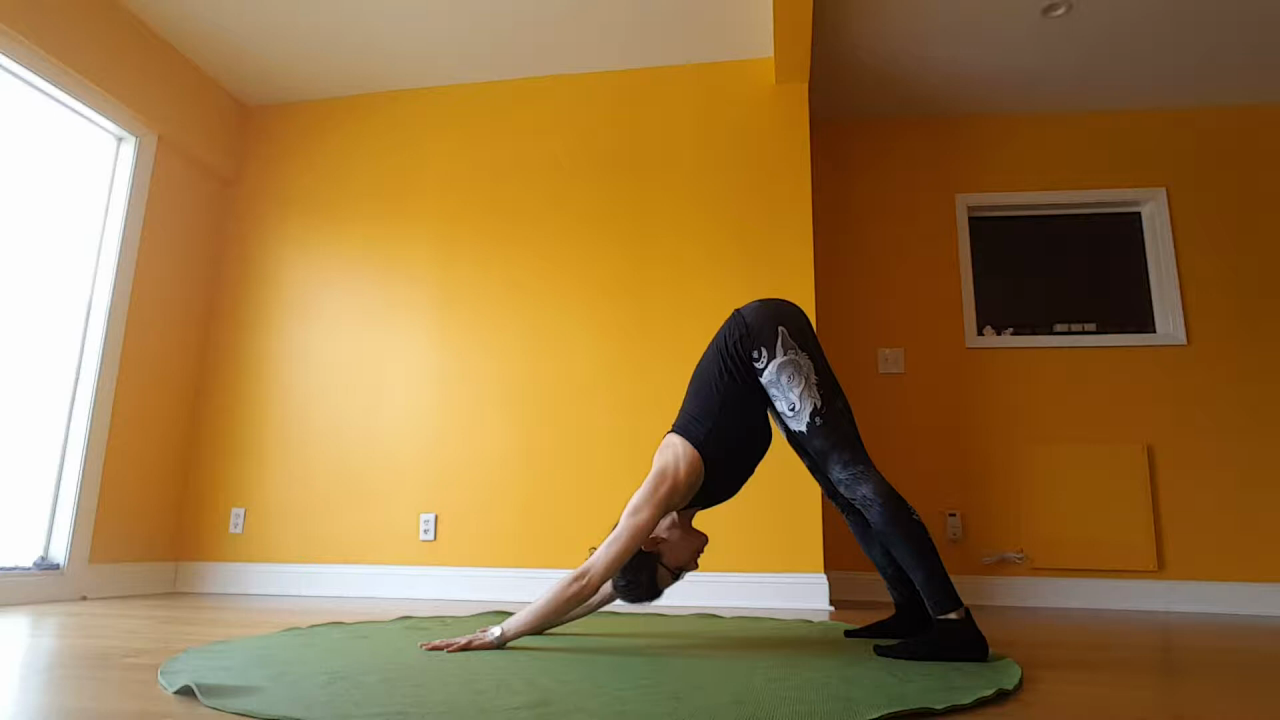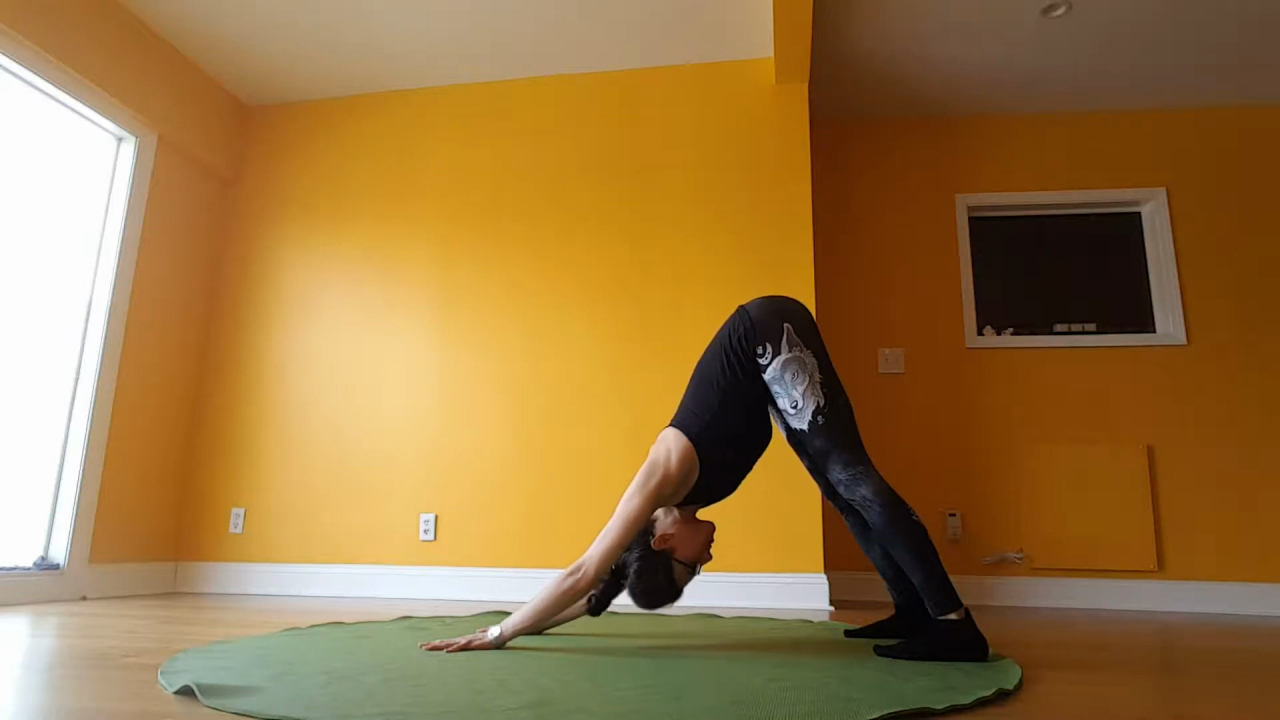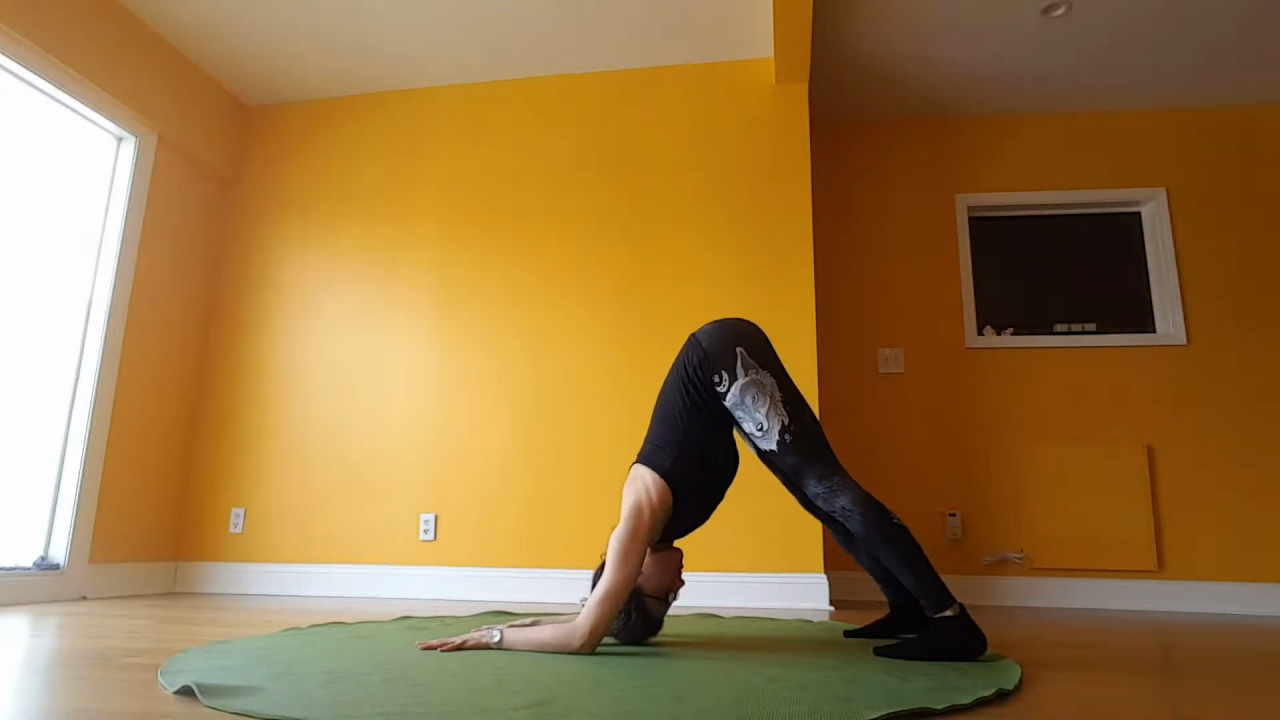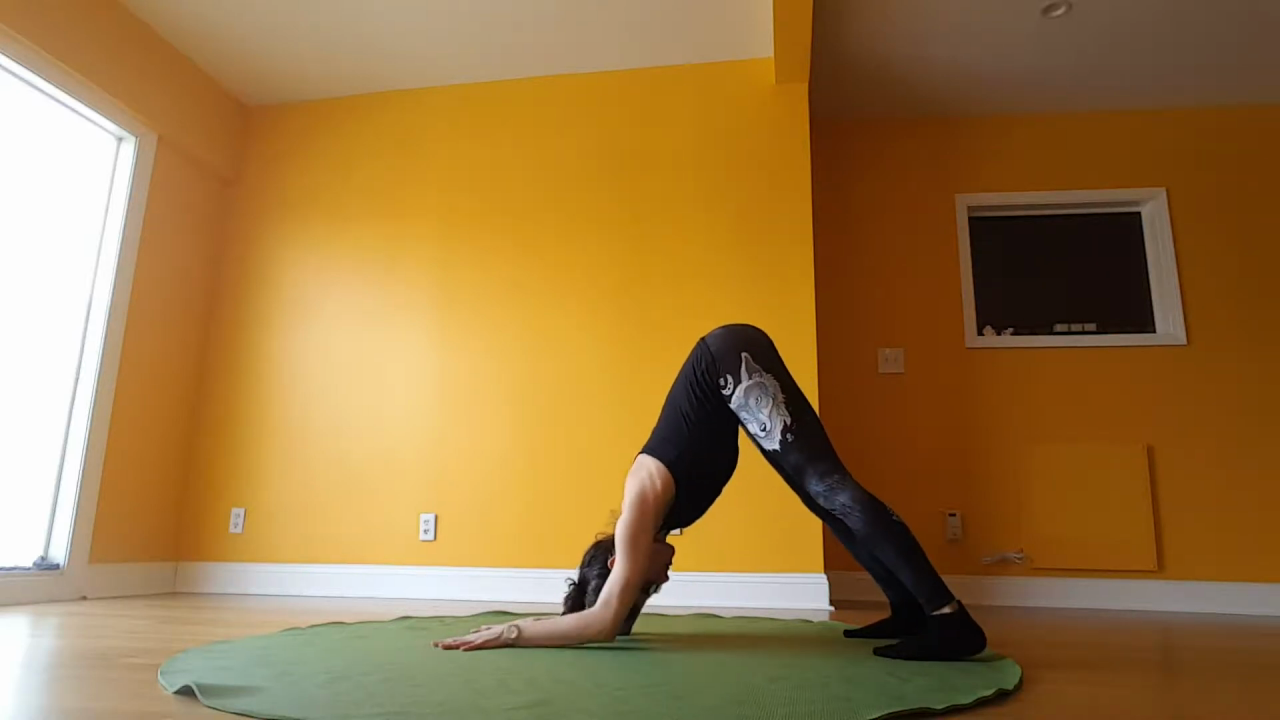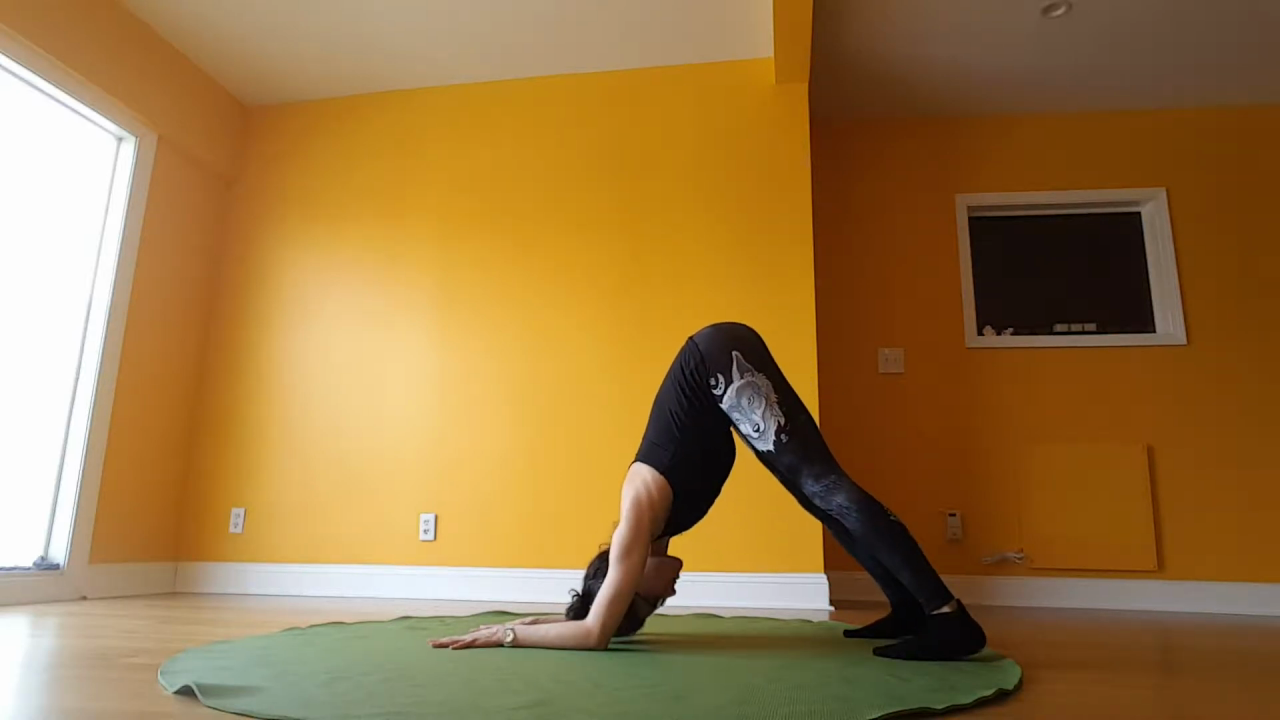
dt=1s
person 1, frame 1
left shoulder: (669, 487)
right shoulder: (674, 491)
left elbow: (586, 579)
right elbow: (602, 583)
left wrist: (499, 634)
right wrist: (535, 622)
left hip: (766, 337)
right hip: (764, 348)
left knee: (851, 477)
right knee: (843, 485)
left ankle: (952, 621)
right ankle: (915, 608)
person 1, frame 2
left shoulder: (664, 480)
right shoulder: (671, 490)
left elbow: (582, 576)
right elbow: (592, 582)
right wrist: (531, 624)
left hip: (769, 335)
right hip: (767, 349)
left knee: (850, 479)
right knee: (842, 486)
left ankle: (953, 623)
right ankle: (914, 609)
person 1, frame 3
left shoulder: (638, 523)
right shoulder: (649, 526)
left elbow: (584, 636)
right elbow: (592, 617)
left wrist: (496, 636)
right wrist: (525, 622)
left hip: (725, 359)
right hip: (724, 366)
left knee: (827, 489)
right knee: (822, 494)
left ankle: (948, 619)
right ankle: (909, 606)
person 1, frame 4
left shoulder: (640, 508)
right shoulder: (647, 513)
left elbow: (605, 623)
right elbow: (604, 611)
left wrist: (512, 632)
right wrist: (530, 620)
left hip: (732, 363)
right hip: (730, 371)
left knee: (828, 487)
right knee: (823, 495)
left ankle: (947, 618)
right ankle: (909, 608)
person 1, frame 5
left shoulder: (638, 521)
right shoulder: (646, 527)
left elbow: (595, 633)
right elbow: (596, 615)
left wrist: (507, 633)
right wrist: (523, 621)
left hip: (722, 362)
right hip: (721, 368)
left knee: (822, 487)
right knee: (819, 493)
left ankle: (947, 616)
right ankle: (910, 605)
